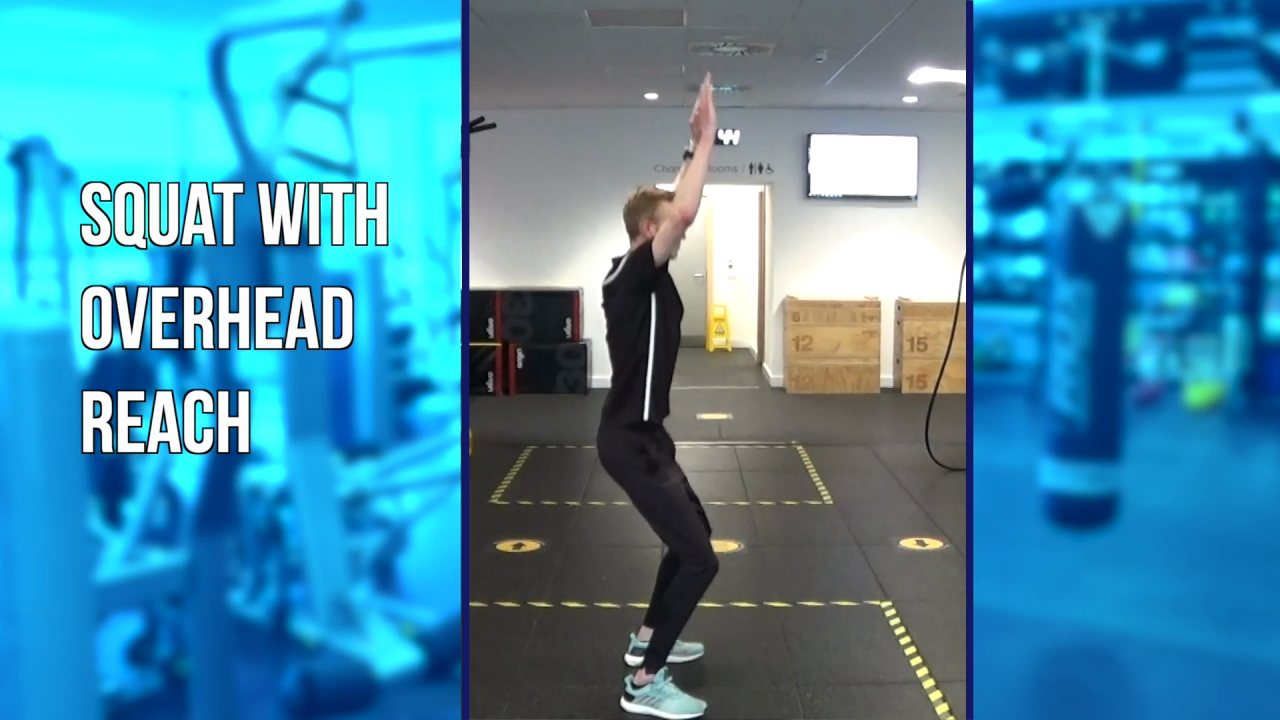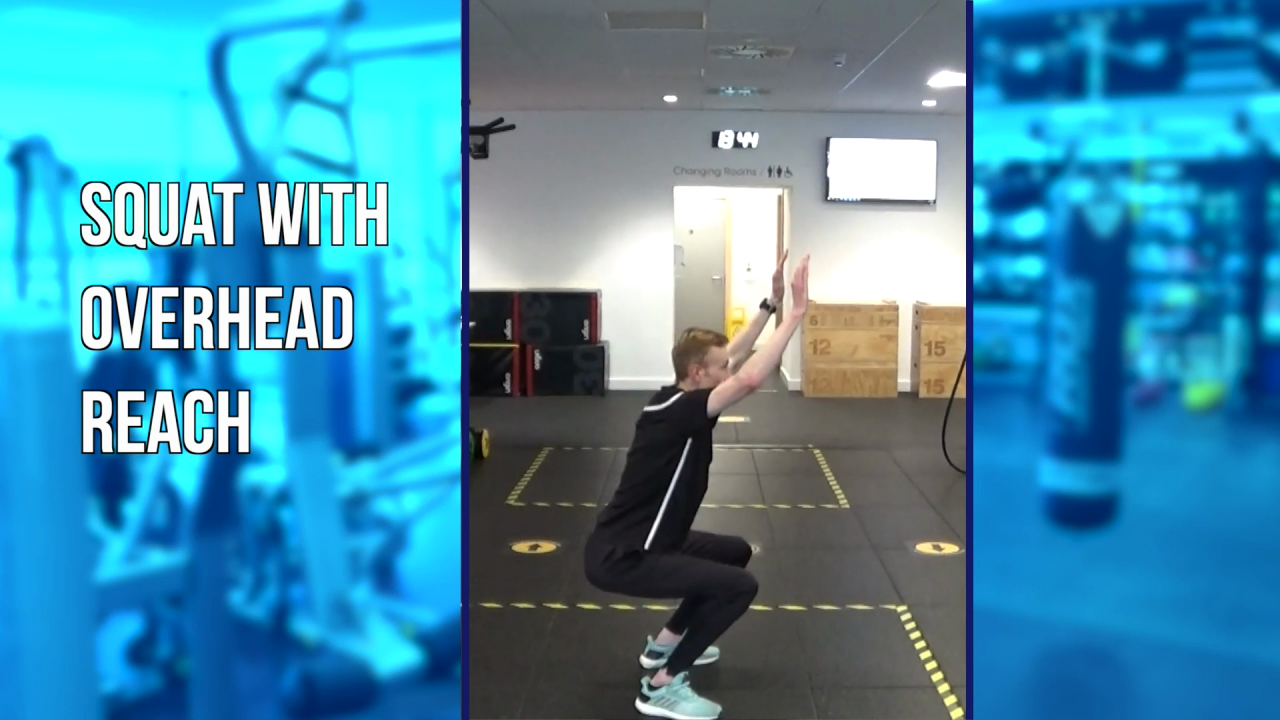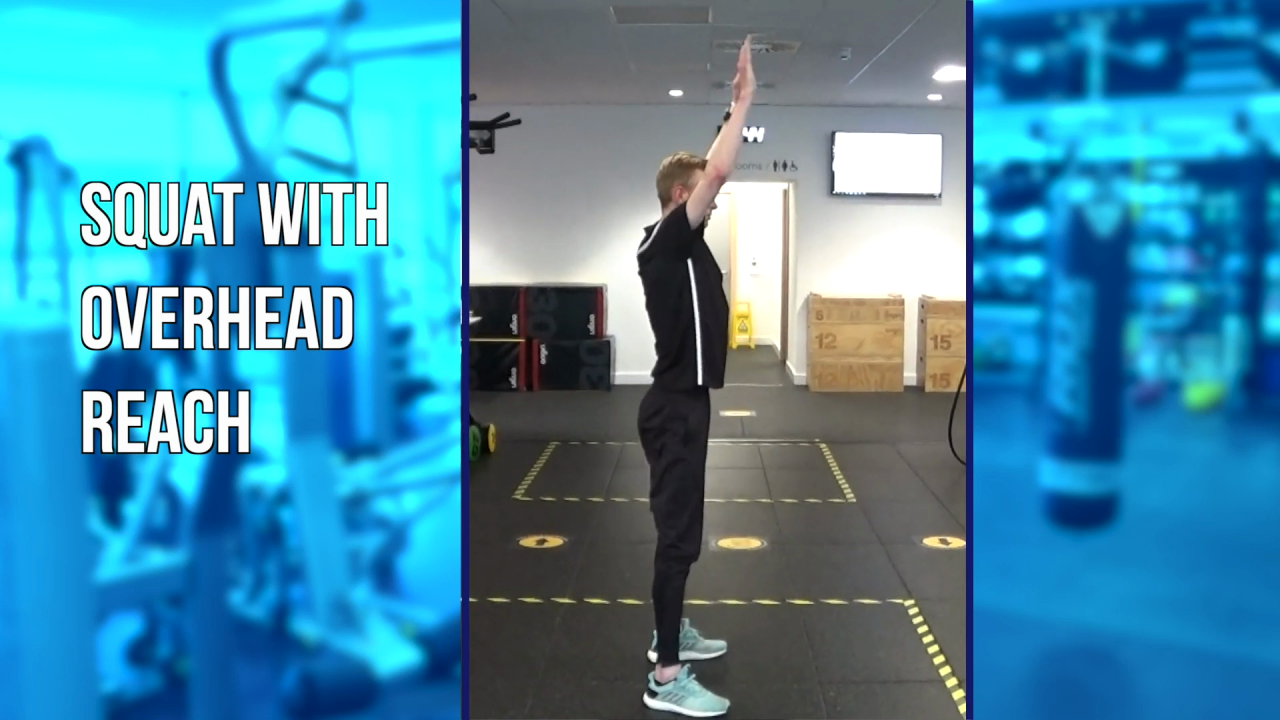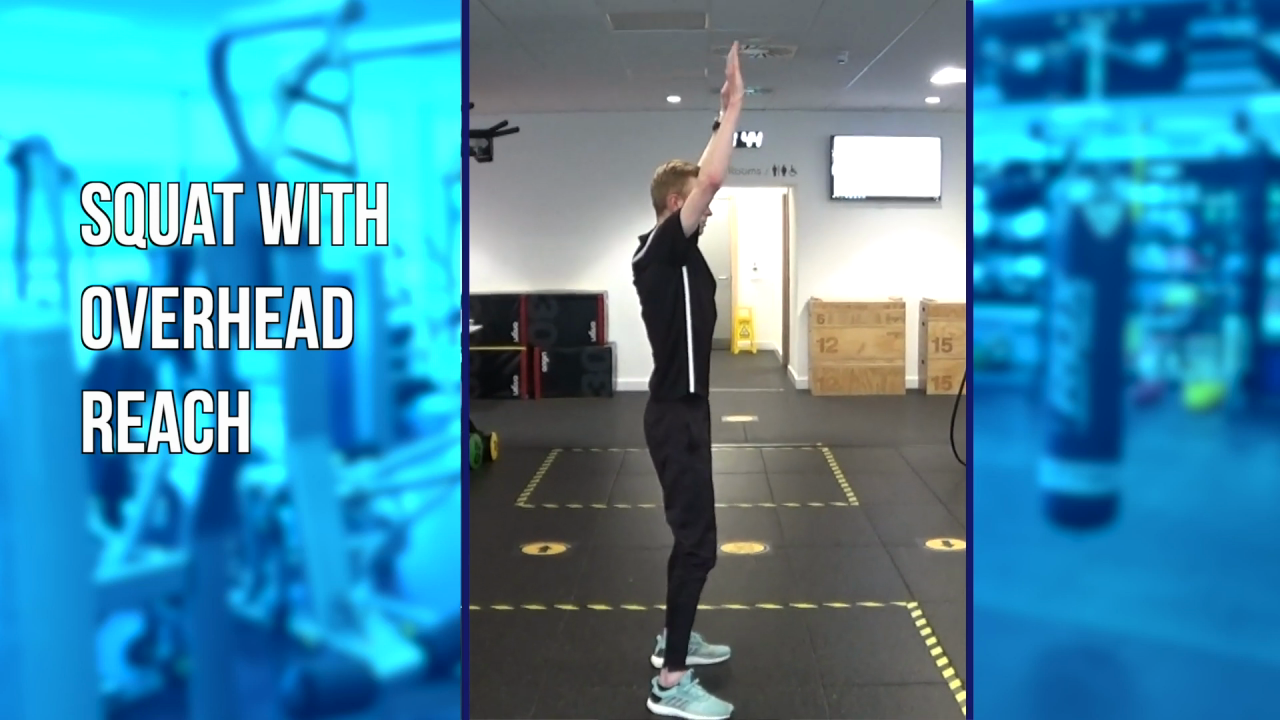
dt=1s
person 1, frame 1
left shoulder: (638, 273)
right shoulder: (633, 273)
left elbow: (674, 209)
right elbow: (683, 212)
left wrist: (694, 148)
right wrist: (704, 144)
left hip: (642, 433)
right hip: (633, 439)
left knee: (692, 537)
right knee: (699, 559)
left ankle: (648, 636)
person 1, frame 2
left shoulder: (680, 401)
right shoulder: (678, 413)
left elbow: (737, 360)
right elbow: (750, 380)
left wrist: (771, 305)
right wrist: (795, 314)
left hip: (638, 542)
right hip: (619, 558)
left knee: (736, 552)
right knee: (739, 585)
left ankle: (665, 641)
person 1, frame 3
left shoulder: (674, 243)
right shoulder: (669, 240)
left elbow: (712, 171)
right elbow: (720, 172)
left wrist: (737, 111)
right wrist: (743, 104)
left hip: (679, 404)
right hip: (676, 409)
left knee: (682, 532)
right knee: (678, 538)
left ankle: (671, 632)
person 1, frame 4
left shoulder: (668, 252)
right shoulder: (662, 249)
left elbow: (703, 178)
right elbow: (712, 178)
left wrist: (723, 117)
right wrist: (732, 109)
left hip: (681, 409)
right hip: (677, 414)
left knee: (693, 537)
right knee: (696, 545)
left ankle: (674, 638)
